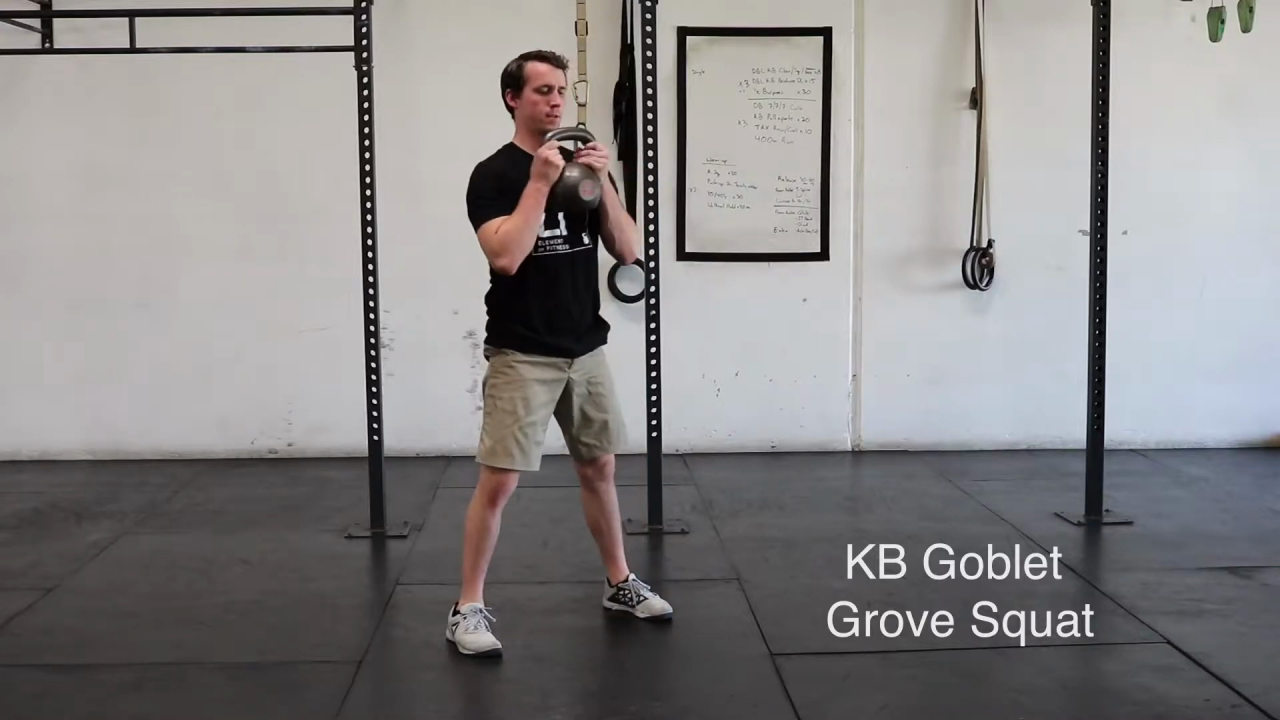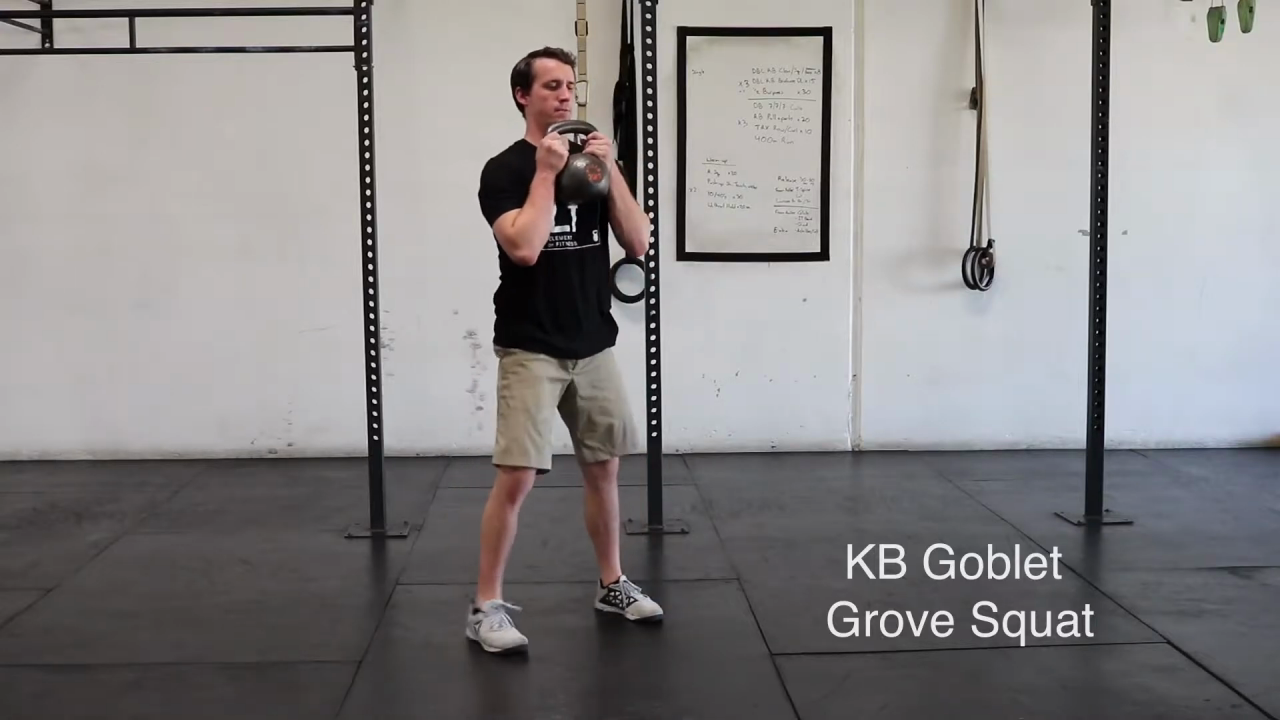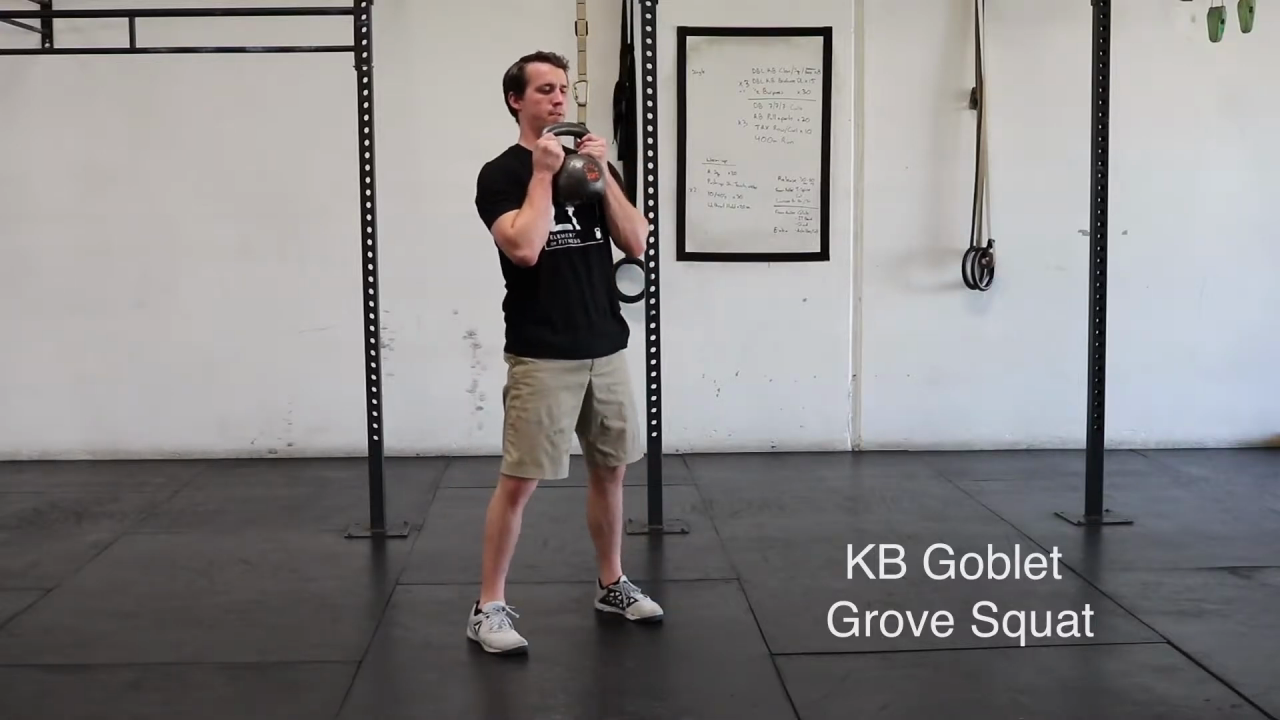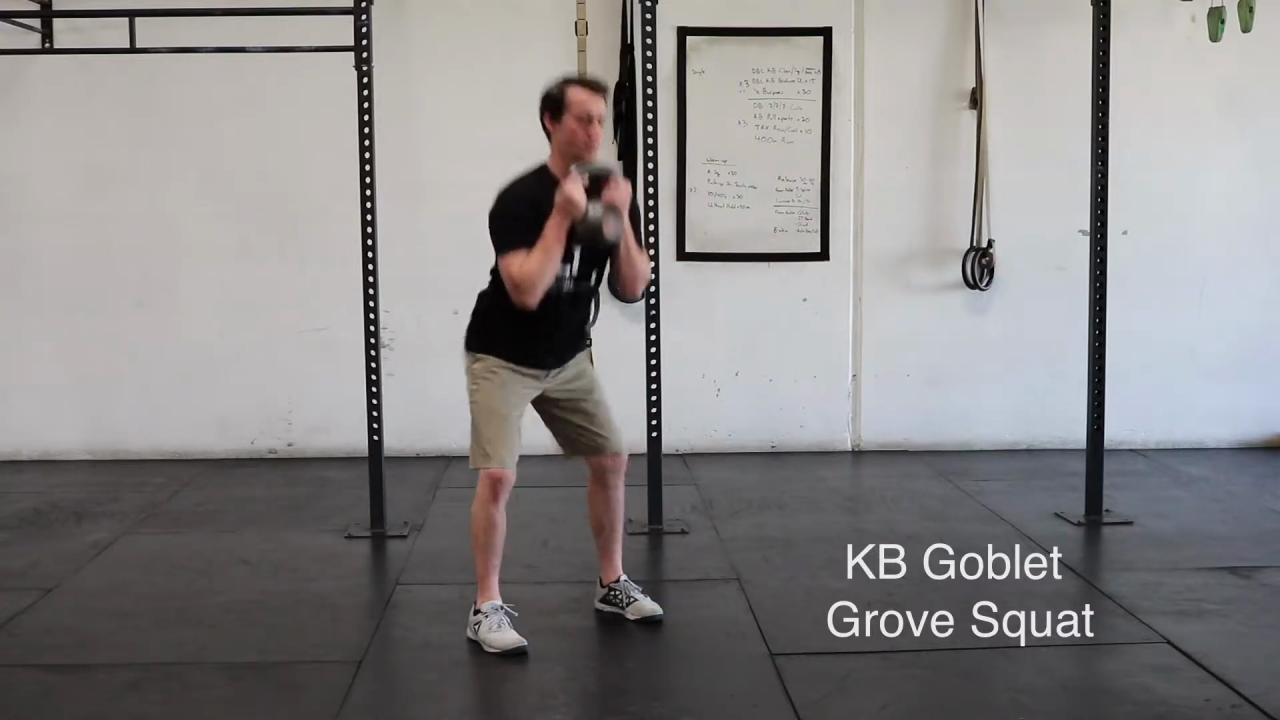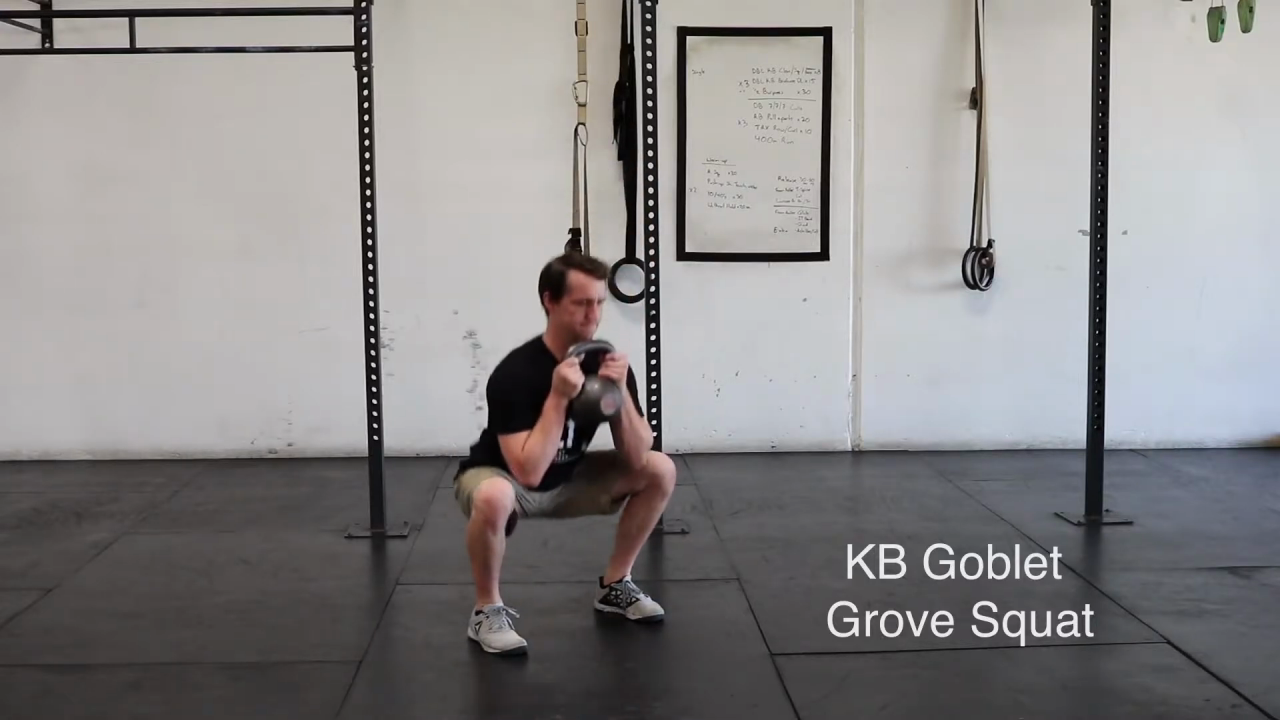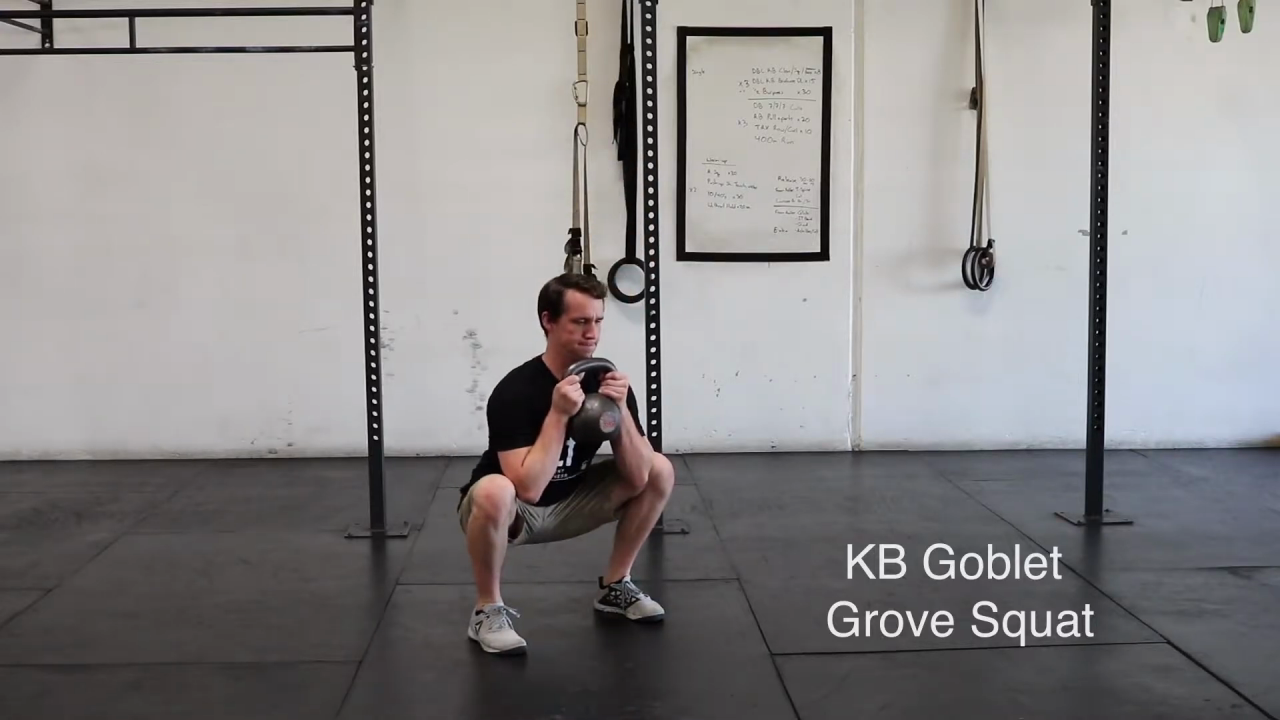
dt=0.5s
person 1, frame 1
left shoulder: (584, 167)
right shoulder: (495, 174)
left elbow: (626, 250)
right elbow: (506, 257)
left wrist: (602, 181)
right wrist: (539, 181)
left hip: (585, 349)
right hip: (522, 355)
left knee: (600, 470)
right knee: (497, 482)
left ankle: (619, 582)
right ankle: (468, 608)
person 1, frame 2
left shoulder: (595, 162)
right shoulder: (505, 170)
left elbow: (638, 242)
right elbow: (524, 248)
left wrist: (608, 171)
right wrist: (546, 171)
left hip: (593, 347)
right hip: (530, 350)
left knee: (603, 470)
right knee: (516, 479)
left ankle: (612, 584)
right ankle: (488, 603)
person 1, frame 3
left shoulder: (594, 163)
right shoulder: (502, 174)
left elbow: (636, 243)
right elbow: (523, 248)
left wrist: (602, 172)
right wrist: (543, 173)
left hip: (606, 349)
right hip: (542, 356)
left knee: (610, 471)
right knee: (519, 482)
left ankle: (611, 585)
right ankle: (488, 607)
person 1, frame 4
left shoulder: (611, 195)
right shoulder: (520, 198)
left elbow: (632, 289)
right elbow: (525, 293)
left wrist: (620, 219)
right wrist: (562, 218)
left hip: (567, 358)
right hip: (504, 358)
left knee: (612, 461)
right knee: (497, 478)
left ankle: (611, 583)
right ankle: (486, 606)
person 1, frame 5
left shoulder: (608, 363)
right shoulder: (516, 373)
left elbow: (637, 459)
right elbow: (528, 473)
left wrist: (619, 391)
right wrist: (558, 397)
left hip: (567, 478)
right hip: (503, 481)
left knee: (660, 472)
right knee: (495, 497)
left ankle: (614, 585)
right ankle: (487, 610)
person 1, frame 6
left shoulder: (608, 382)
right shoulder: (516, 391)
left elbow: (637, 477)
right elbow: (528, 488)
left wrist: (620, 409)
right wrist: (559, 414)
left hip: (568, 501)
right hip: (511, 509)
left knee: (660, 472)
right knee: (494, 491)
left ankle: (615, 585)
right ankle: (488, 609)
